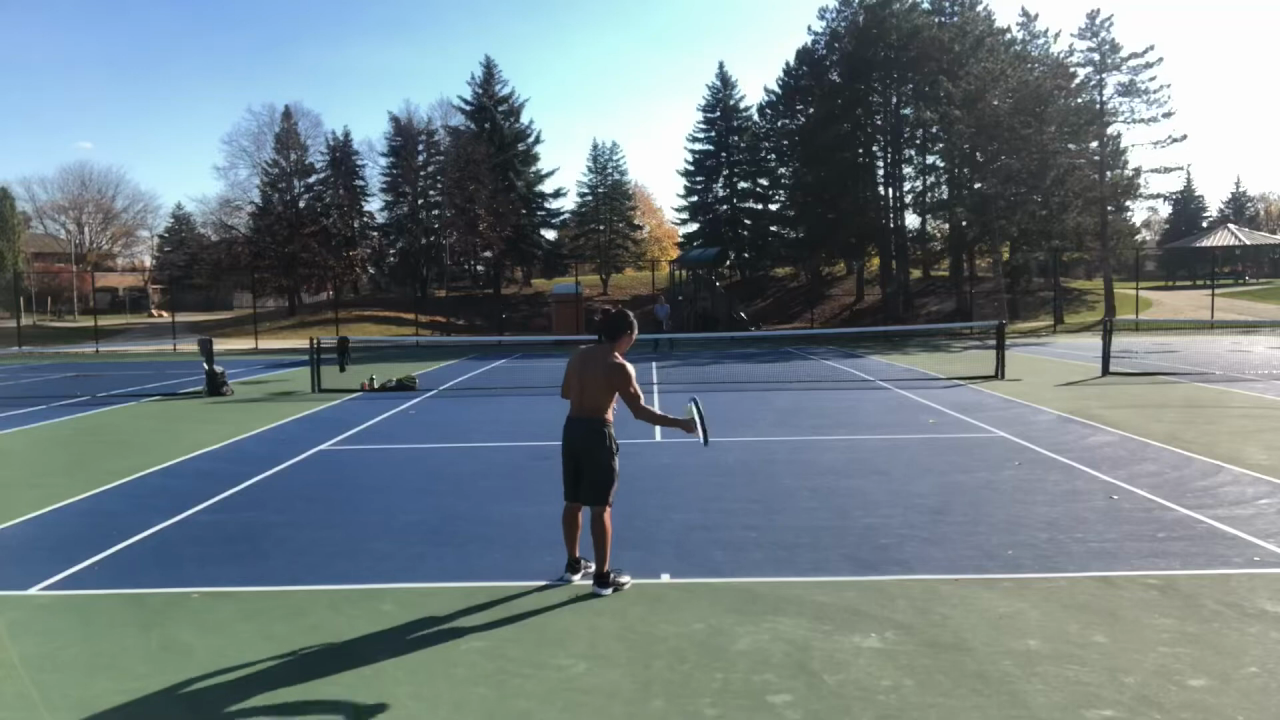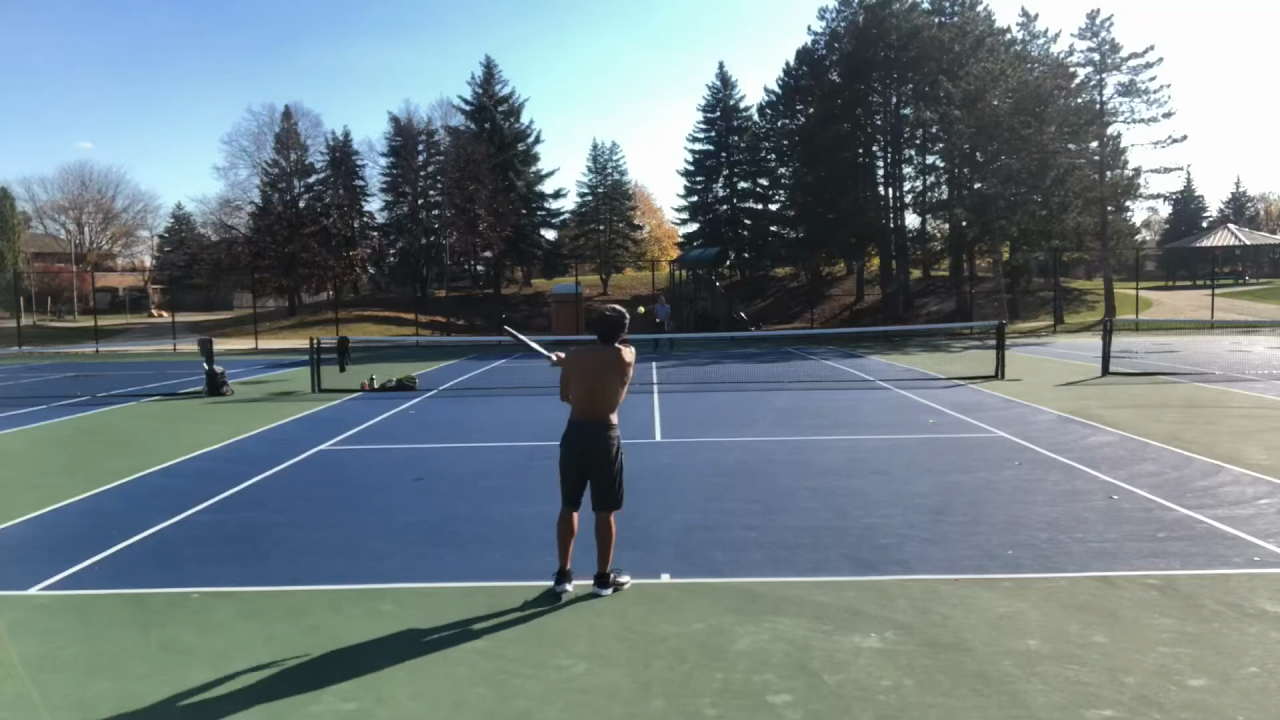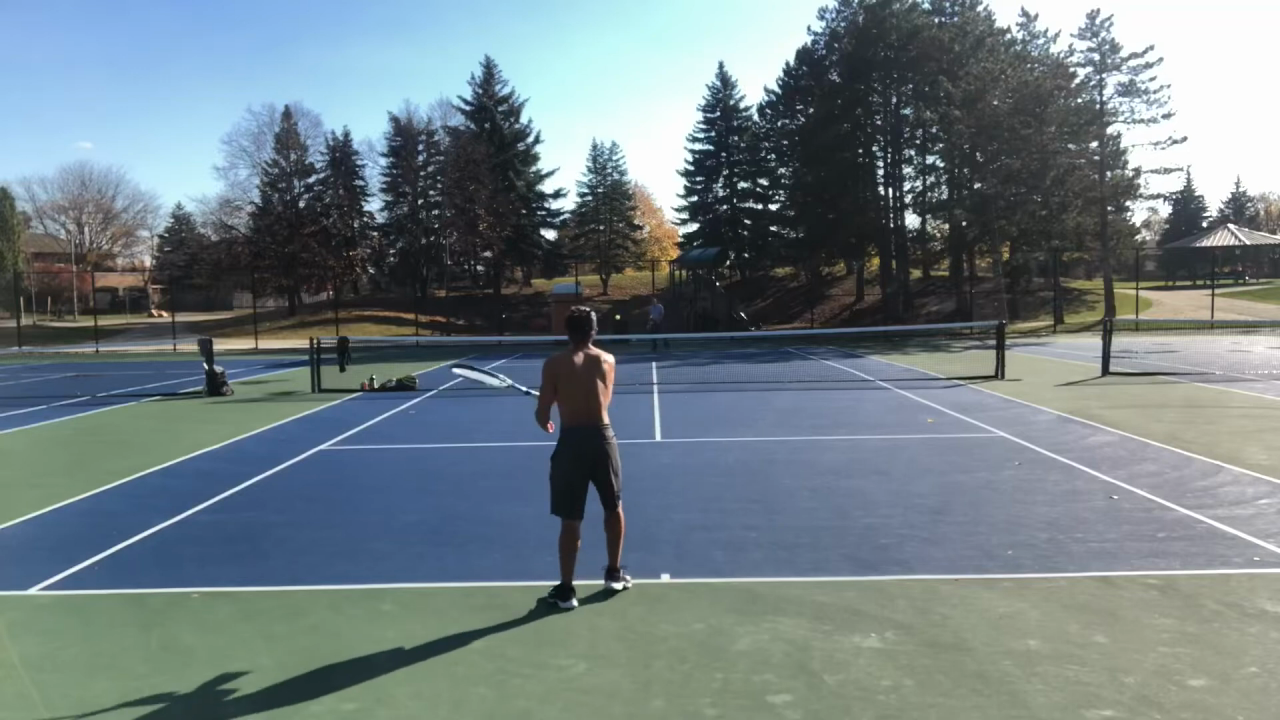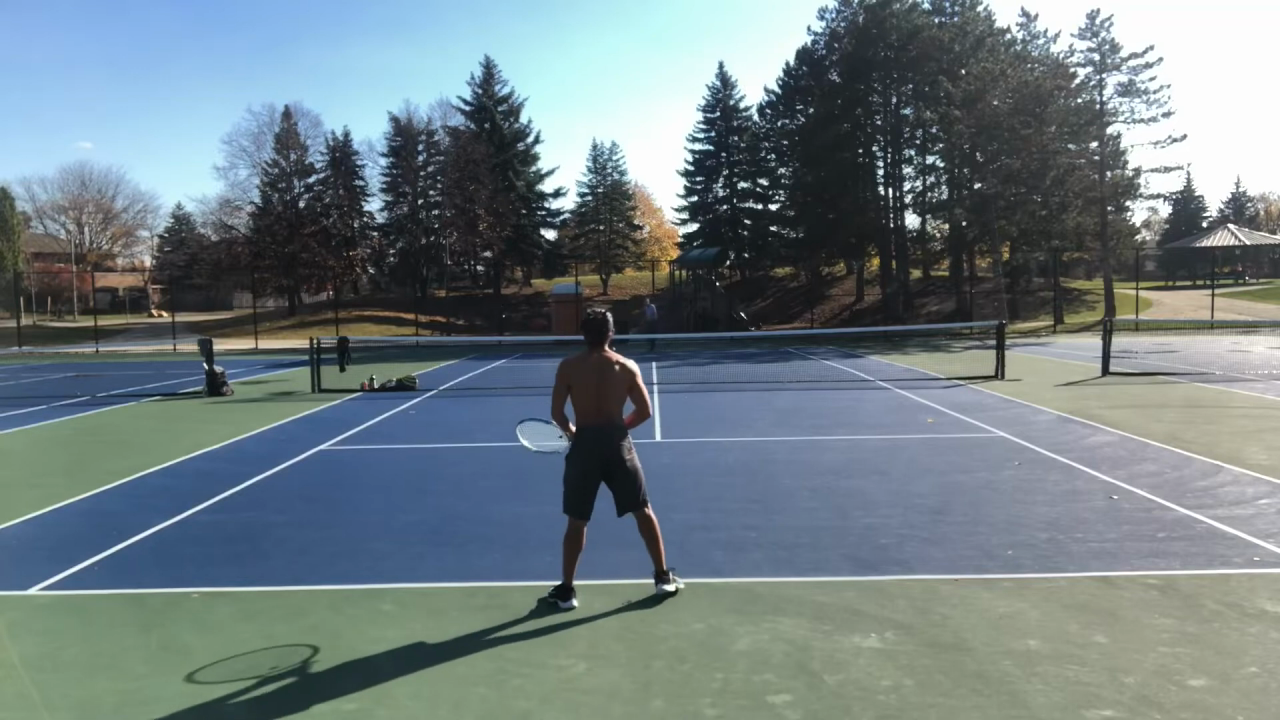
dt=0.4s
person 1, frame 1
left shoulder: (579, 355)
right shoulder: (619, 366)
right elbow: (639, 410)
right wrist: (677, 422)
left hip: (572, 428)
right hip: (597, 433)
left knee: (573, 502)
right knee: (600, 507)
left ankle: (573, 564)
right ankle: (603, 576)
person 1, frame 2
left shoulder: (575, 357)
right shoulder: (627, 356)
left elbow: (565, 396)
left hip: (575, 433)
right hip: (605, 436)
left knee: (569, 508)
right knee: (605, 512)
left ankle: (563, 575)
right ankle: (603, 577)
person 1, frame 3
left shoulder: (554, 364)
right shoulder: (608, 361)
left elbow: (542, 413)
left wrist: (545, 423)
left hip: (571, 442)
right hip: (603, 438)
left knee: (570, 520)
right knee: (613, 508)
left ankle: (566, 589)
right ankle: (613, 573)
person 1, frame 4
left shoulder: (569, 366)
right shoulder: (627, 366)
left elbow: (557, 412)
right elbow: (645, 412)
left hip: (585, 443)
right hip: (618, 442)
left knee: (577, 521)
right knee: (642, 510)
left ankle: (566, 589)
right ankle: (663, 576)
